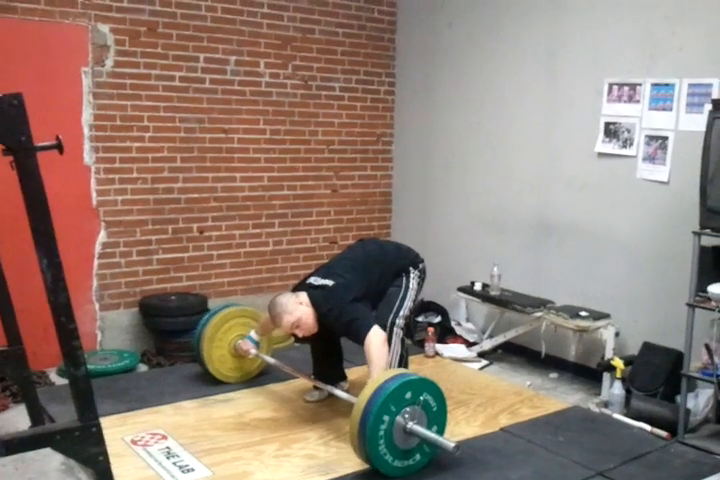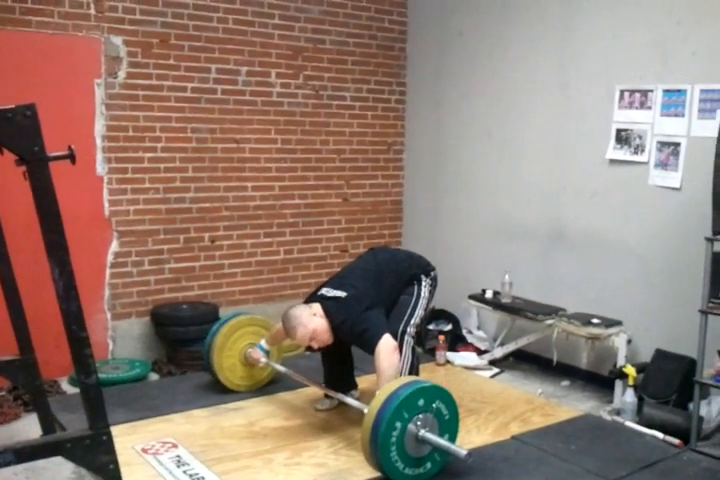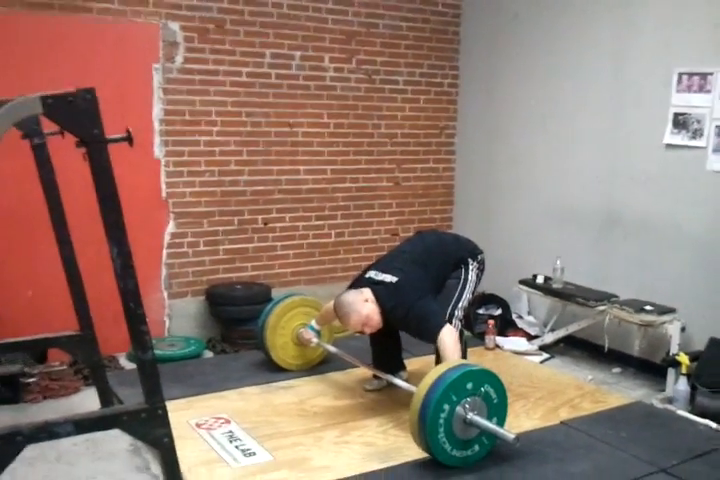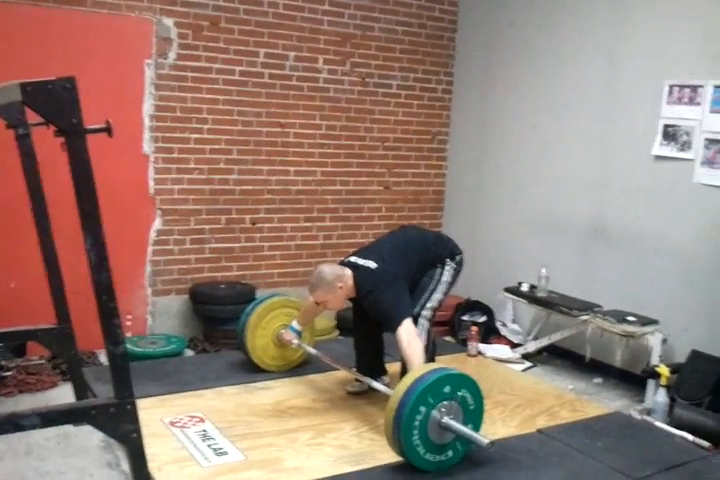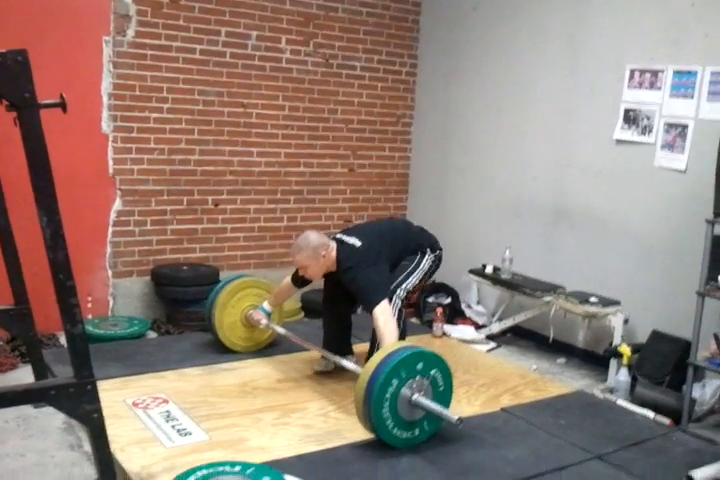
dt=1s
person 1, frame 1
left shoulder: (334, 306)
right shoulder: (297, 298)
left elbow: (377, 338)
right elbow: (275, 315)
right wrist: (252, 338)
left hip: (405, 268)
right hip: (368, 260)
left knee: (388, 326)
right knee: (323, 325)
right ankle: (332, 381)
person 1, frame 2
left shoulder: (349, 315)
right shoulder: (311, 309)
left elbow: (388, 347)
right elbow: (286, 325)
right wrist: (262, 347)
left hip: (416, 276)
right hip: (380, 268)
left knee: (400, 334)
right knee: (334, 334)
right ankle: (342, 390)
person 1, frame 3
left shoulder: (402, 300)
right shoulder: (359, 292)
left elbow: (448, 335)
right elbow: (335, 307)
right wrist: (313, 328)
left hip: (464, 260)
right hip: (428, 251)
left knee: (447, 318)
right knee: (382, 318)
right ankle: (391, 370)
person 1, frame 4
left shoulder: (378, 288)
right shoulder: (341, 273)
left elbow: (407, 334)
right elbow: (315, 302)
right wrist: (295, 329)
left hip: (443, 258)
right hip: (410, 253)
left knee: (416, 317)
right knee: (365, 313)
right ankle: (372, 374)
person 1, frame 5
left shoulder: (358, 267)
right shoulder: (321, 253)
left elbow: (382, 313)
right elbow: (291, 283)
right wrist: (265, 309)
left hip: (422, 252)
right hip: (389, 249)
left knee: (388, 299)
right knee: (336, 293)
right ankle: (340, 354)
